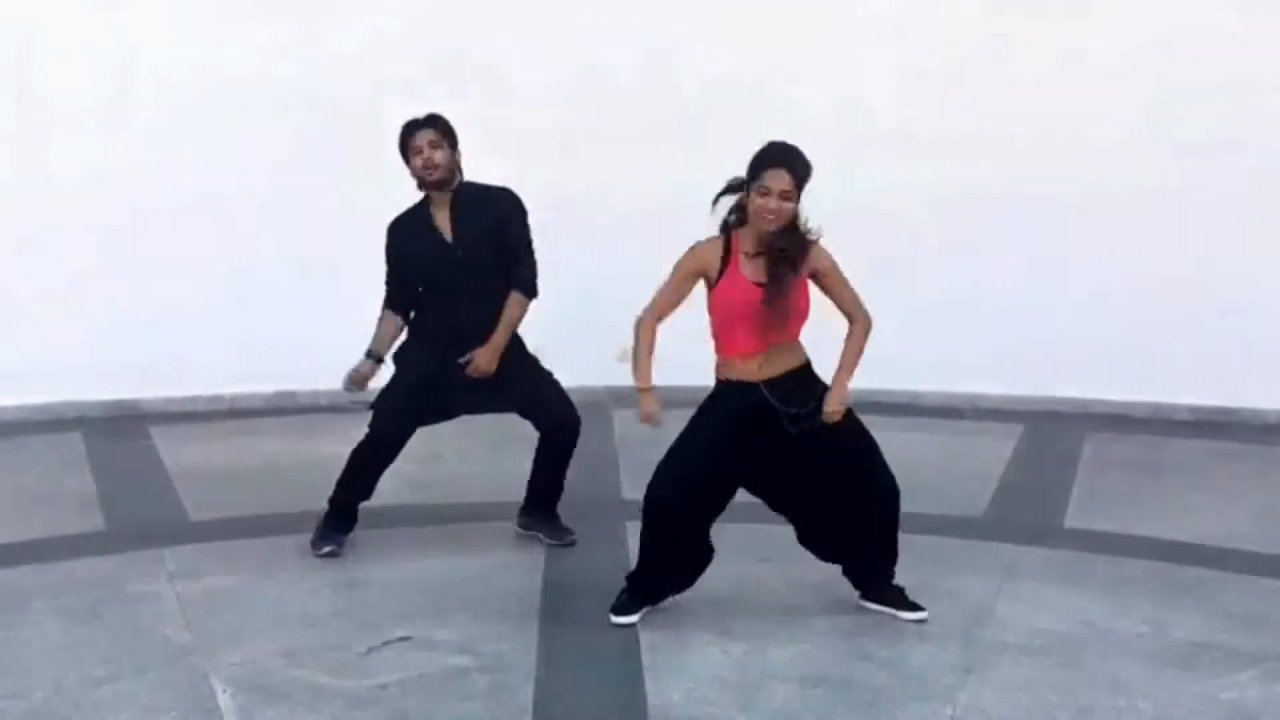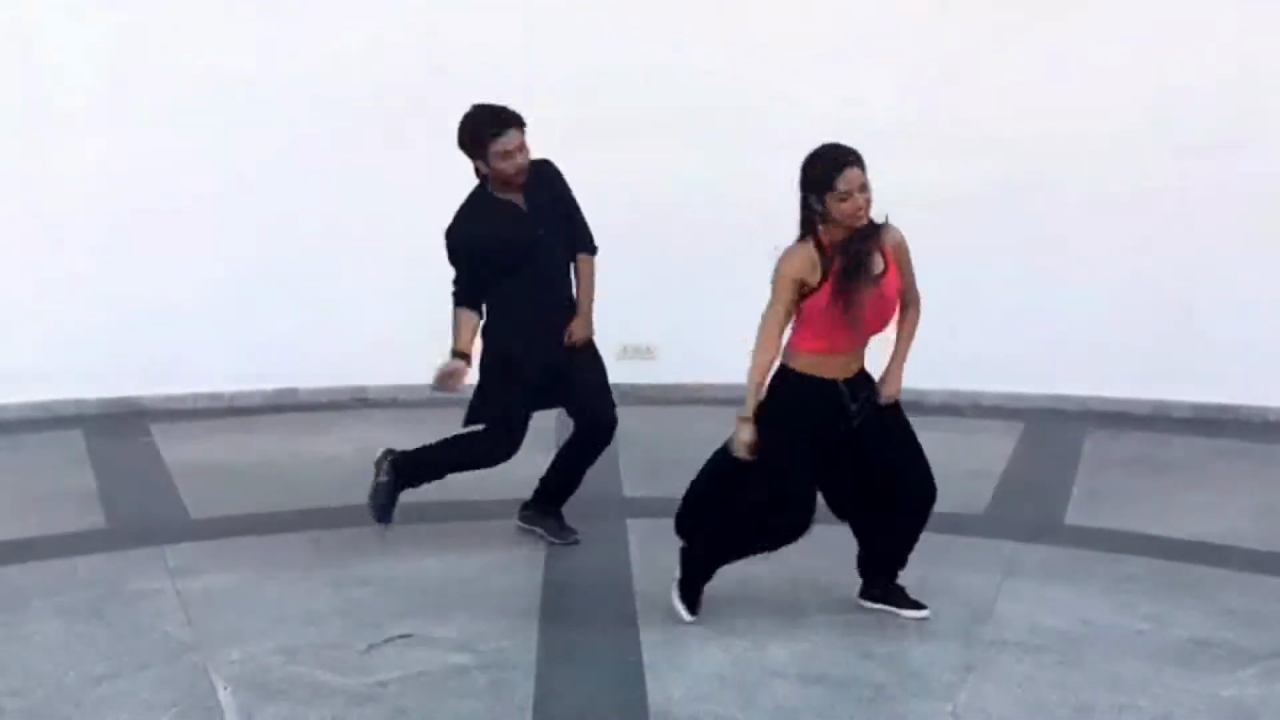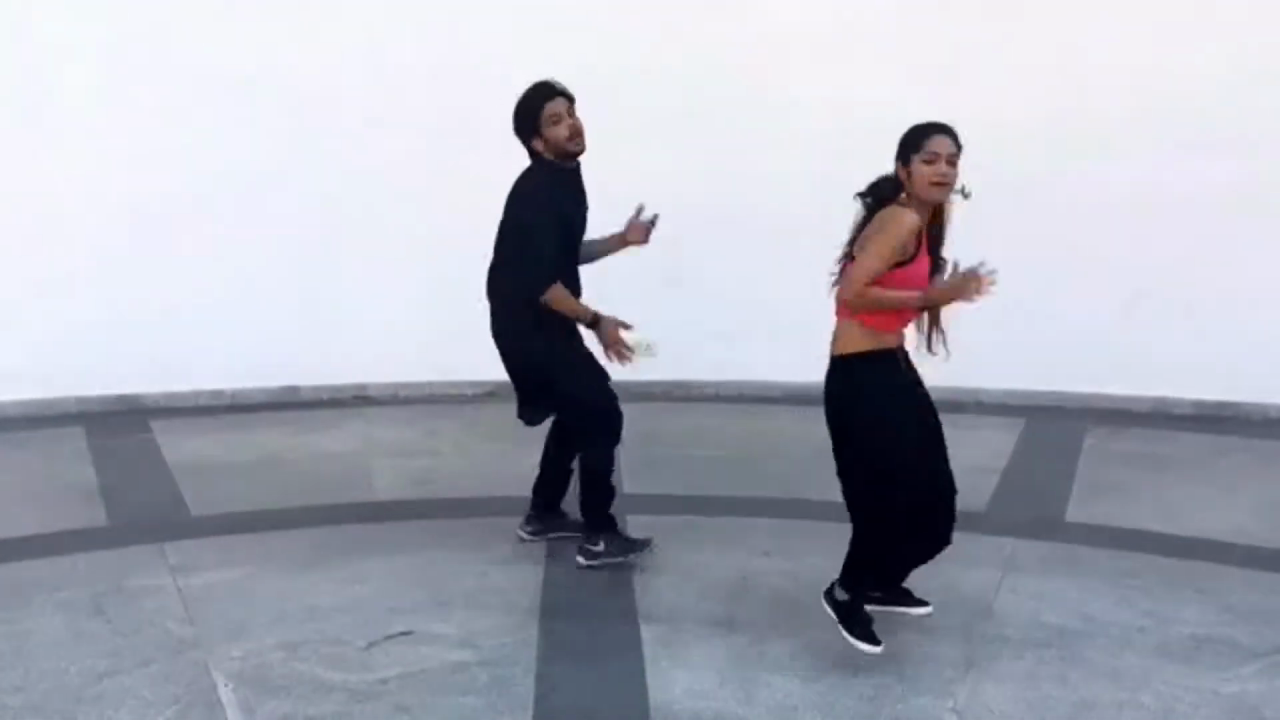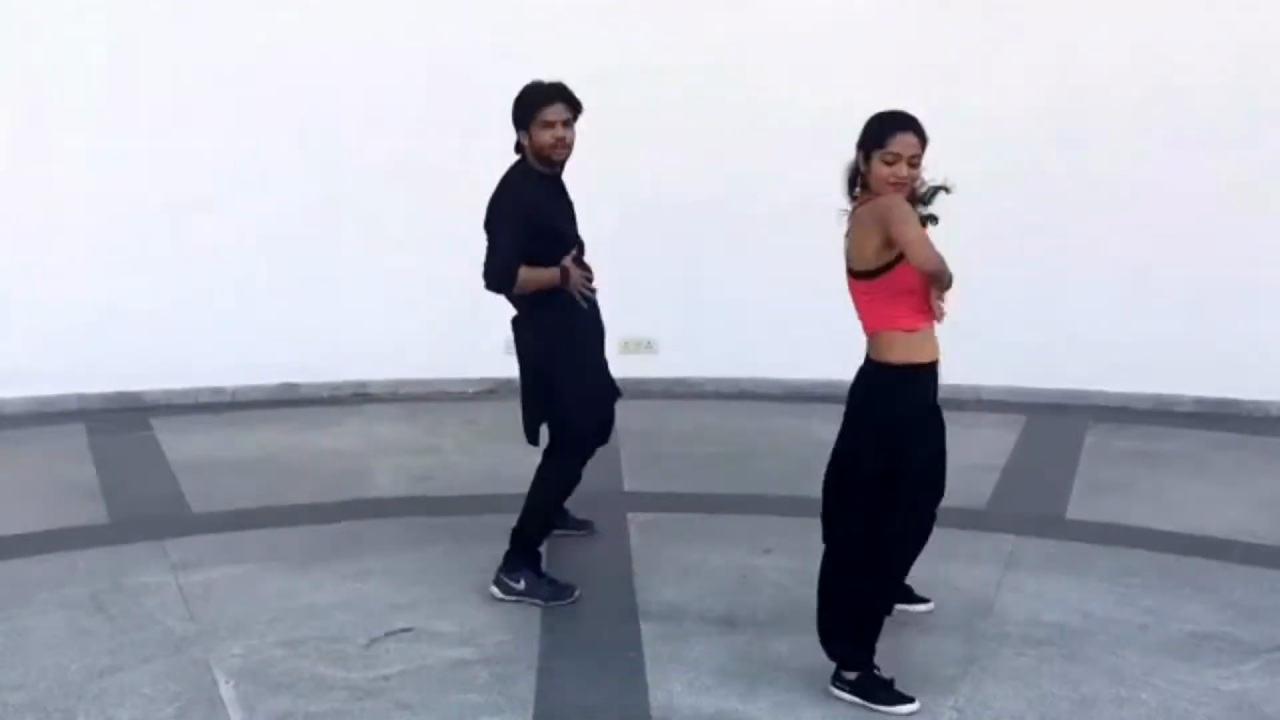
dt=0.4s
person 1, frame 1
left shoulder: (807, 252)
right shoulder: (710, 253)
left elbow: (859, 317)
right elbow: (648, 321)
left wrist: (841, 385)
right wrist: (645, 389)
left hip: (802, 395)
right hip: (735, 402)
left knee: (873, 488)
right knee: (672, 498)
left ankle: (875, 584)
right ankle: (644, 587)
person 1, frame 2
left shoulder: (889, 242)
right shoulder: (801, 259)
left elbow: (911, 304)
right elbow: (769, 340)
left wrist: (896, 367)
right wrist: (748, 416)
left hip: (856, 385)
right hip: (800, 394)
left knee: (911, 490)
right knee: (782, 511)
left ankle: (880, 582)
right ankle: (697, 564)
person 1, frame 3
left shoulder: (923, 220)
right shoulder: (899, 220)
right elbow: (849, 294)
left wrist: (949, 293)
right wrist: (930, 296)
left hip: (889, 366)
right hip: (861, 374)
left knee: (925, 488)
right knee: (911, 497)
left ankle: (881, 582)
right ankle: (848, 592)
person 1, frame 4
left shoulder: (874, 215)
right shoulder: (888, 207)
right elbow: (930, 268)
right wrist: (936, 286)
left hip: (892, 383)
right hip: (899, 390)
left knee: (891, 508)
right knee: (890, 518)
left ankle: (884, 585)
right ankle: (852, 667)
person 2, frame 1
left shoulder: (499, 205)
right shoulder: (404, 230)
left elbow: (524, 283)
right elbow: (396, 308)
left wrist: (493, 345)
right wrist: (373, 357)
left hip: (496, 347)
right hip: (429, 353)
left knee: (562, 421)
right knee: (382, 437)
left ankle: (539, 511)
right ankle: (338, 520)
person 2, frame 2
left shoulder: (546, 177)
right shoulder: (469, 225)
left elbow: (583, 244)
right elbow: (468, 299)
left wrist: (585, 312)
right wrist: (461, 355)
left hip: (562, 327)
right hip: (512, 340)
left knee: (600, 423)
right knee: (501, 440)
left ankle: (541, 509)
right ankle: (399, 469)
person 2, frame 3
left shoulder: (565, 177)
right shoulder: (538, 190)
right elbow: (538, 278)
left wrist: (621, 241)
right wrist: (596, 323)
left hip: (545, 322)
right hip: (528, 325)
left knee: (577, 415)
right knee: (603, 415)
left ankle: (543, 516)
right ankle: (597, 535)
person 2, frame 4
left shoulder: (548, 179)
right shoulder: (515, 192)
right elbow: (501, 275)
left wrist: (573, 268)
right wrist: (562, 275)
left hip: (574, 322)
right hip: (550, 330)
left knee: (595, 420)
right knee: (574, 439)
left ankle: (550, 510)
right ankle: (516, 568)
